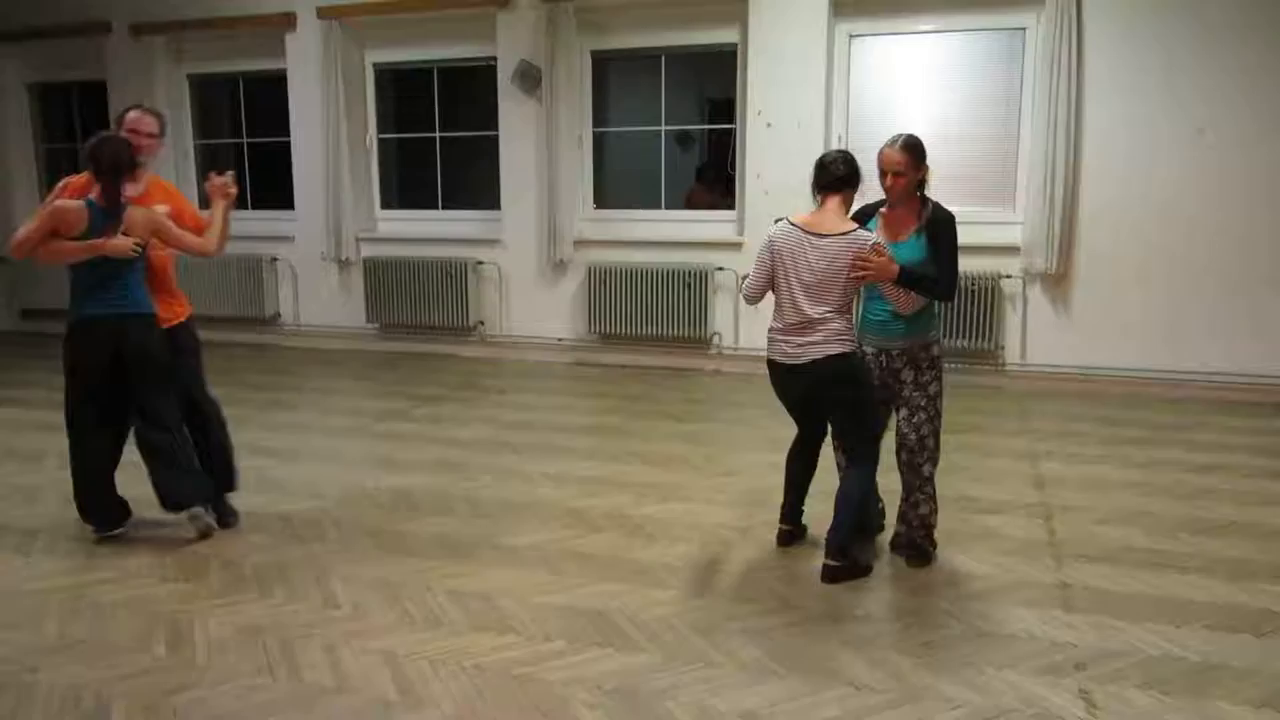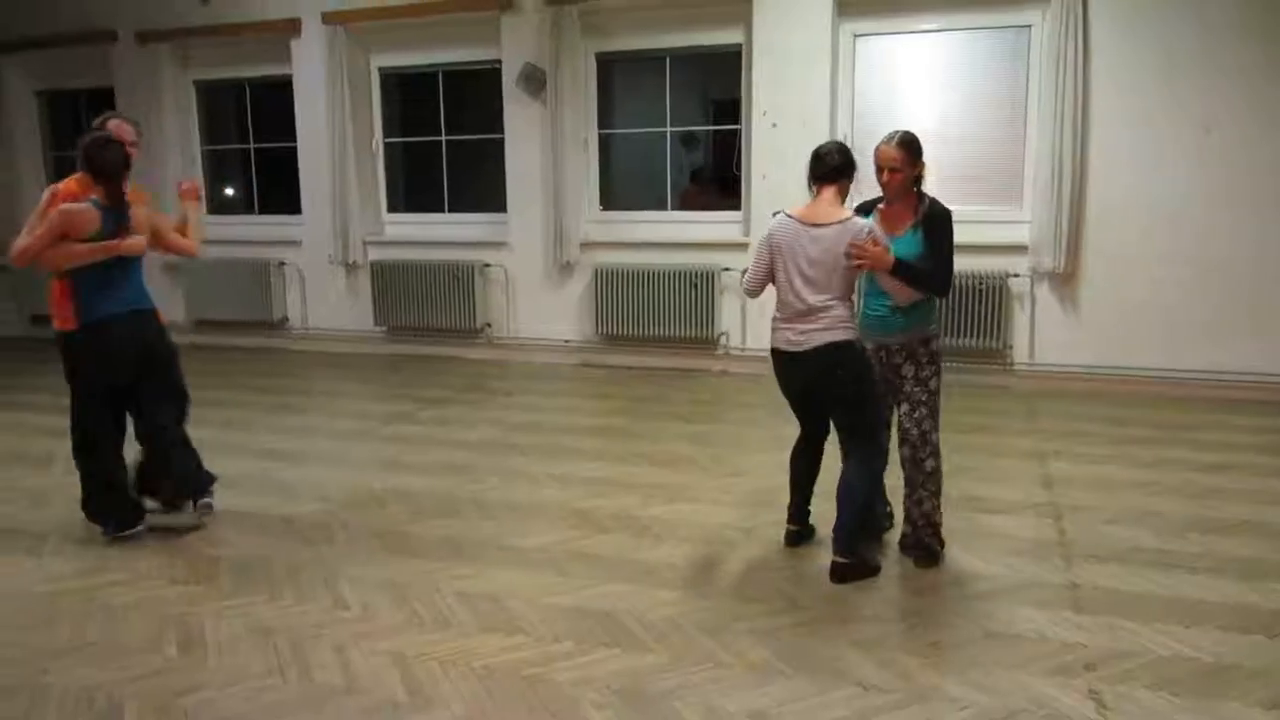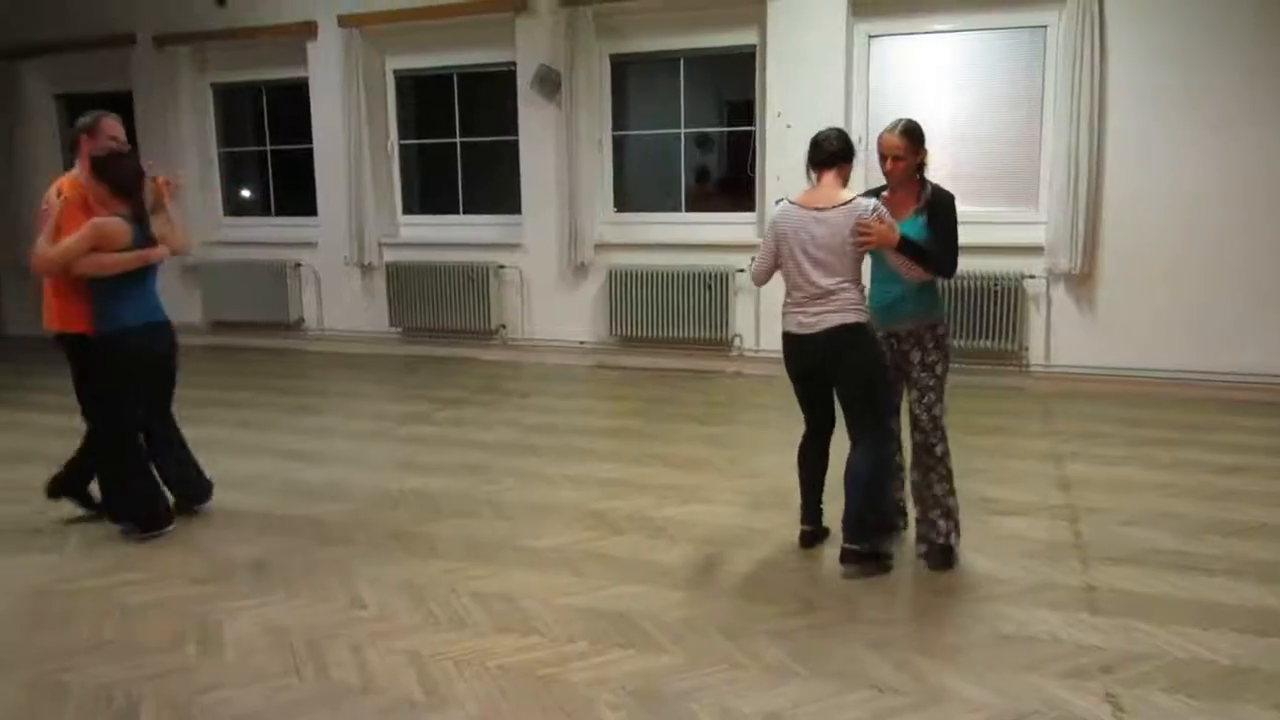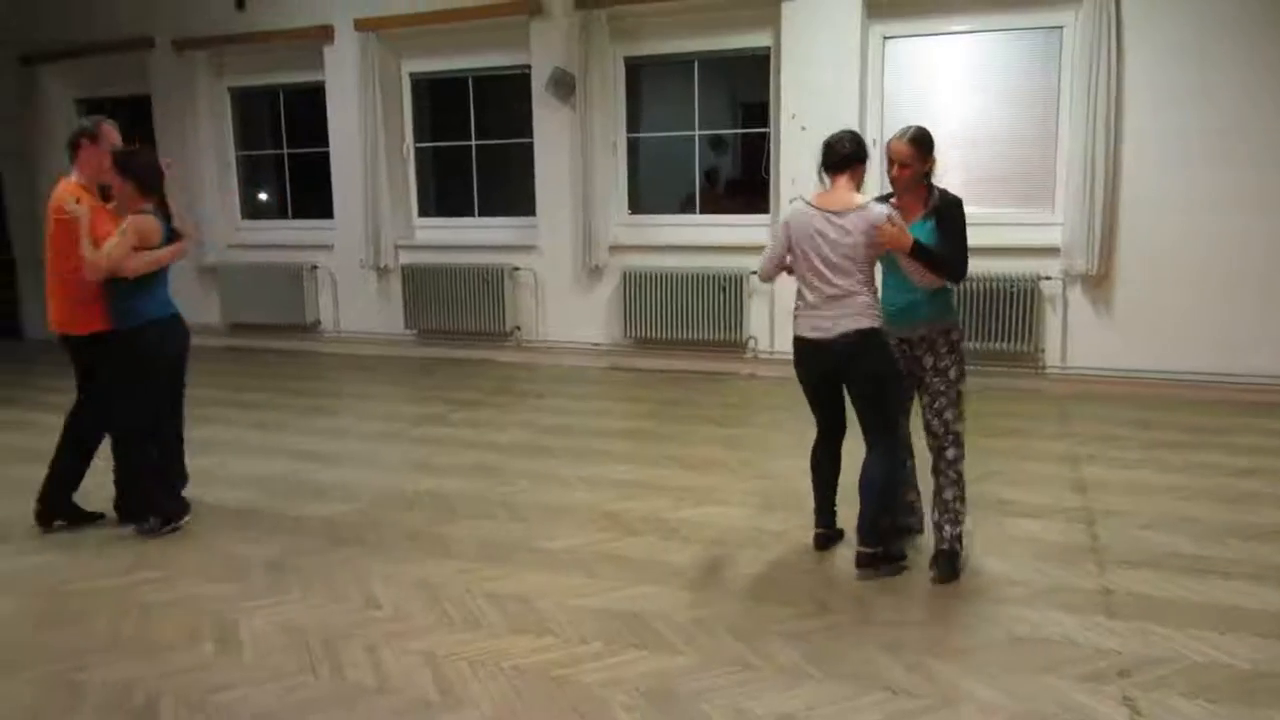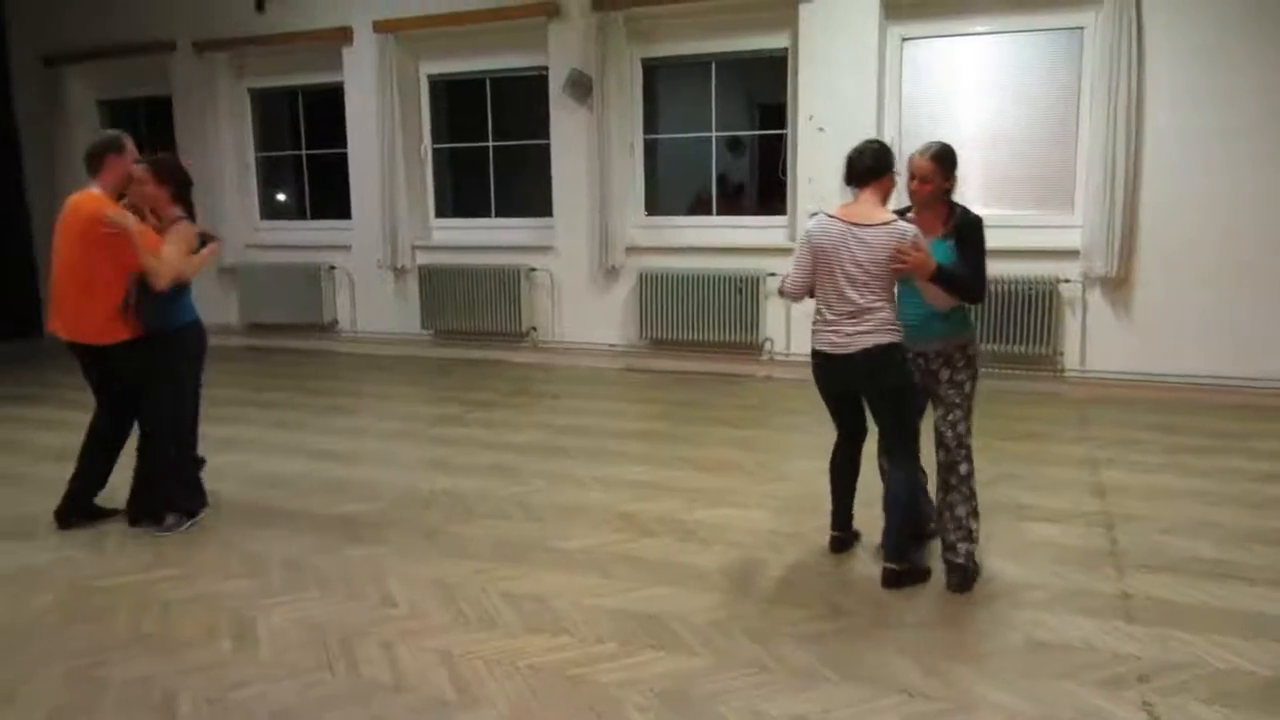
dt=0.2s
person 1, frame 1
left shoulder: (938, 221)
right shoulder: (866, 217)
left elbow: (947, 289)
left wrist: (895, 273)
left hip: (917, 351)
right hip: (869, 346)
left knee: (916, 443)
left ankle: (916, 533)
person 1, frame 2
left shoulder: (935, 216)
right shoulder: (864, 213)
left elbow: (942, 284)
left wrist: (890, 262)
left hip: (916, 345)
right hip: (869, 341)
left knee: (918, 440)
left ankle: (922, 535)
person 1, frame 3
left shoulder: (938, 201)
right shoulder: (869, 201)
left elbow: (947, 266)
left wrist: (897, 240)
left hip: (923, 331)
right hip: (879, 330)
left knee: (927, 427)
left ankle: (939, 535)
person 1, frame 4
left shoulder: (946, 207)
right shoulder: (878, 208)
left elbow: (957, 270)
left wrist: (910, 245)
left hip: (937, 337)
right hip: (892, 335)
left knee: (943, 432)
left ankle: (948, 542)
right ankle: (903, 515)
person 1, frame 5
left shoulder: (966, 225)
right shoulder: (895, 223)
left elbow: (976, 292)
left wrist: (931, 271)
left hip: (953, 351)
right hip: (906, 349)
left knee: (952, 444)
left ankle: (961, 554)
person 2, frame 1
left shoulder: (781, 232)
right shoulder: (863, 243)
left elbow: (752, 294)
right elbow: (905, 304)
left hip: (782, 363)
right hip: (834, 363)
left knee: (809, 433)
right knee: (861, 453)
left ankle: (789, 524)
right ankle: (838, 556)
person 2, frame 2
left shoulder: (779, 225)
right shoulder: (859, 229)
left elbow: (751, 287)
left hip: (787, 354)
right hip: (837, 352)
left knee: (812, 432)
right knee: (863, 449)
left ankle: (796, 524)
right ankle: (845, 555)
person 2, frame 3
left shoulder: (783, 213)
right shoulder: (865, 210)
left elbow: (759, 274)
left hip: (797, 339)
right hip: (847, 335)
left knee: (817, 428)
right knee: (870, 435)
left ankle: (809, 525)
right ankle: (856, 542)
person 2, frame 4
left shoulder: (796, 214)
right shoulder: (877, 216)
left elbow: (765, 271)
right elbow: (923, 278)
left hip: (809, 343)
right hip: (862, 340)
left knee: (829, 431)
right knee: (883, 438)
left ankle: (825, 527)
right ankle: (872, 545)
person 2, frame 5
left shoulder: (819, 227)
right shoulder: (903, 233)
left elbow: (794, 291)
left wrist: (787, 286)
left hip: (827, 356)
right hip: (880, 355)
left knee: (849, 436)
right knee: (901, 452)
left ankle: (840, 530)
right ankle: (896, 561)
person 3, frame 1
left shoulder: (167, 194)
right shoulder: (78, 190)
right elbow: (49, 249)
left hip: (170, 320)
left knee: (197, 407)
left ankle: (218, 494)
person 3, frame 2
left shoulder: (132, 196)
right shoulder: (66, 195)
right elbow: (51, 255)
left wrist: (187, 208)
left knee: (173, 397)
left ankle: (150, 478)
person 3, frame 3
left shoulder: (99, 194)
right shoulder: (66, 196)
right elbow: (78, 263)
right wrist: (145, 255)
right hip: (84, 324)
left ankle: (73, 480)
person 3, frame 4
left shoulder: (76, 194)
right shoulder: (76, 202)
left elbow: (109, 231)
right wrist: (172, 250)
left hip: (81, 322)
right hip: (93, 324)
left knee: (93, 409)
left ankle: (55, 501)
right ankle: (132, 503)
person 3, frame 5
left shoulder: (76, 204)
right shoulder: (111, 216)
left hip: (75, 327)
right hip: (108, 332)
left knee: (113, 411)
left ankle: (77, 502)
person 4, frame 1
left shoulder: (67, 211)
right shoulder: (145, 218)
left elbow: (17, 249)
right elbow: (208, 247)
right wrist: (223, 204)
left hip: (89, 333)
right hip: (140, 329)
left knee: (92, 426)
right knee: (161, 419)
left ankle: (107, 515)
right ankle: (193, 501)
person 4, frame 2
left shoulder: (70, 214)
right shoulder: (142, 217)
left elbow: (18, 256)
right elbow: (190, 247)
left wrist: (44, 210)
right wrist: (191, 207)
left hip: (98, 336)
right hip: (146, 328)
left knee: (97, 428)
right knee: (160, 416)
left ankle: (122, 515)
right ankle: (192, 488)
person 4, frame 3
left shoulder: (102, 227)
right shoulder: (154, 227)
left elbow: (44, 261)
right elbow: (180, 243)
left wrist: (54, 217)
right wrist: (165, 202)
left hip: (123, 343)
right hip: (160, 335)
left knee: (116, 431)
right knee: (158, 420)
left ankle: (151, 515)
right ankle: (191, 490)
person 4, frame 4
left shoulder: (136, 224)
right shoulder: (158, 218)
left elbow: (95, 271)
left wrist: (84, 222)
left hip: (147, 338)
right hip: (165, 331)
left knee: (135, 422)
right knee: (161, 417)
left ankle: (167, 509)
right ankle: (168, 497)
person 4, frame 5
left shoulder: (182, 230)
right shoulder: (158, 224)
left elbow: (160, 280)
left wrist: (135, 233)
left hip: (178, 338)
right hip: (158, 335)
left knee: (169, 417)
right knee: (167, 416)
left ankle: (183, 502)
right ankle: (182, 491)
